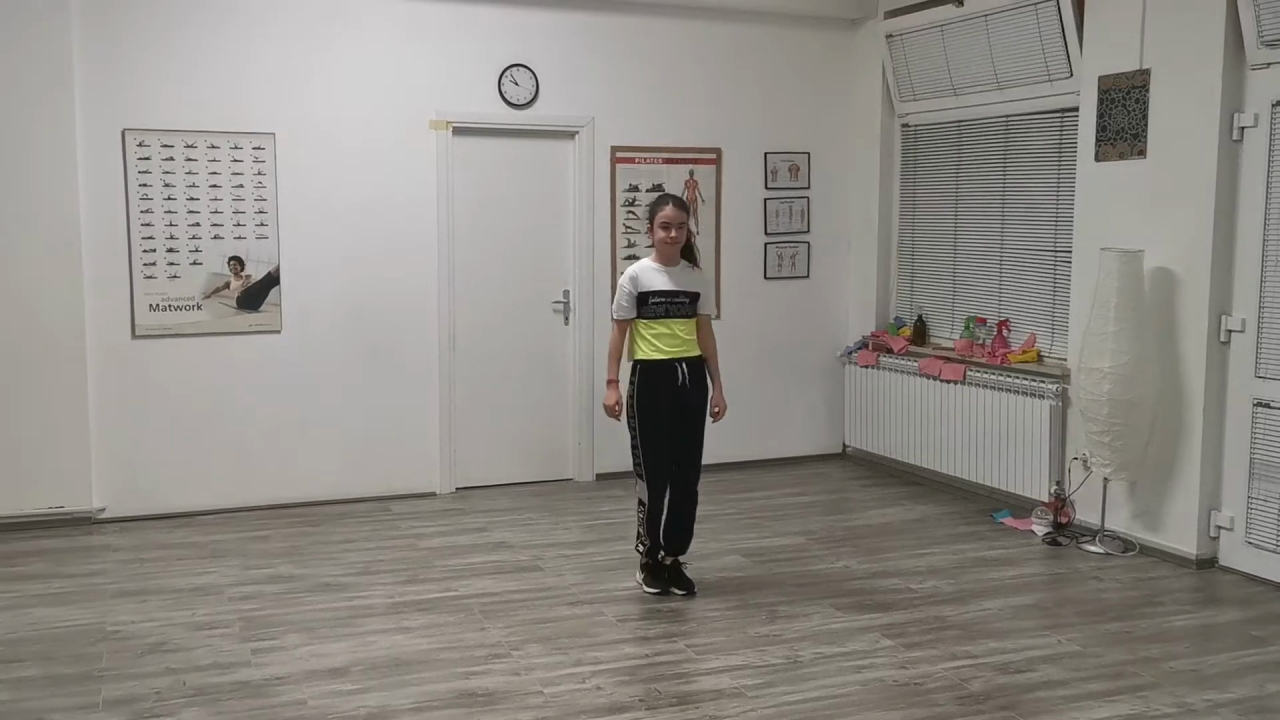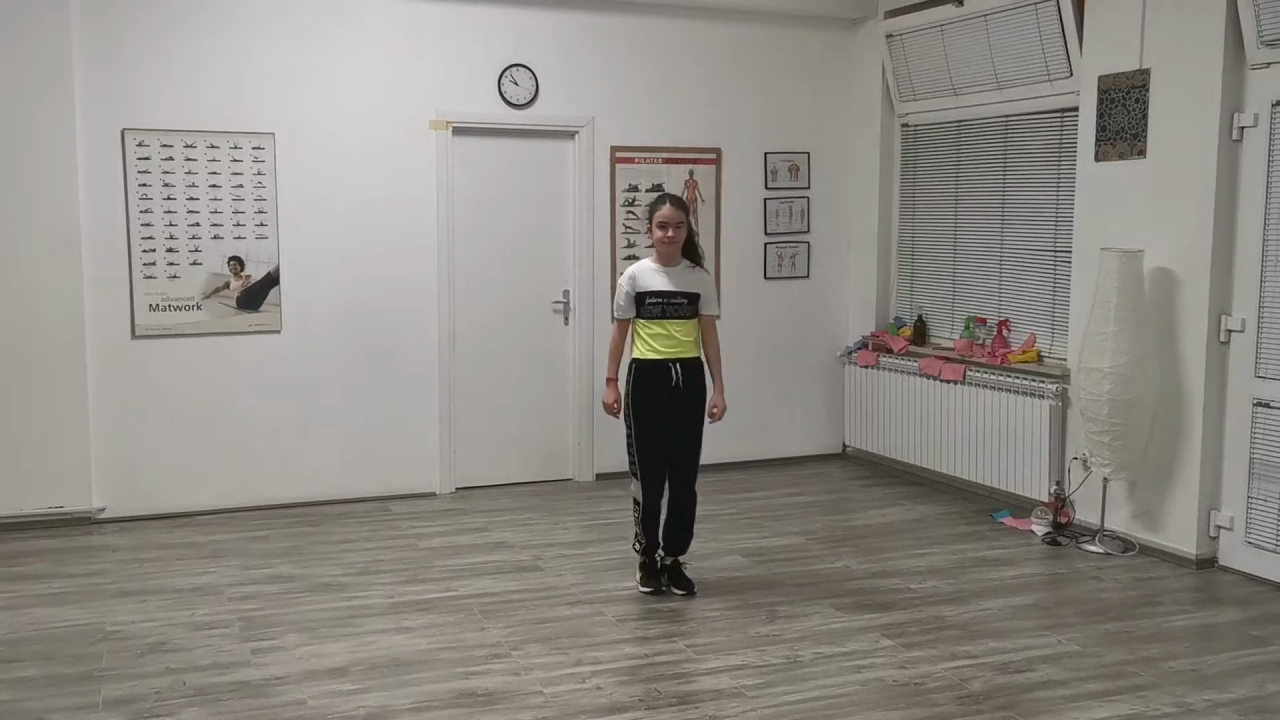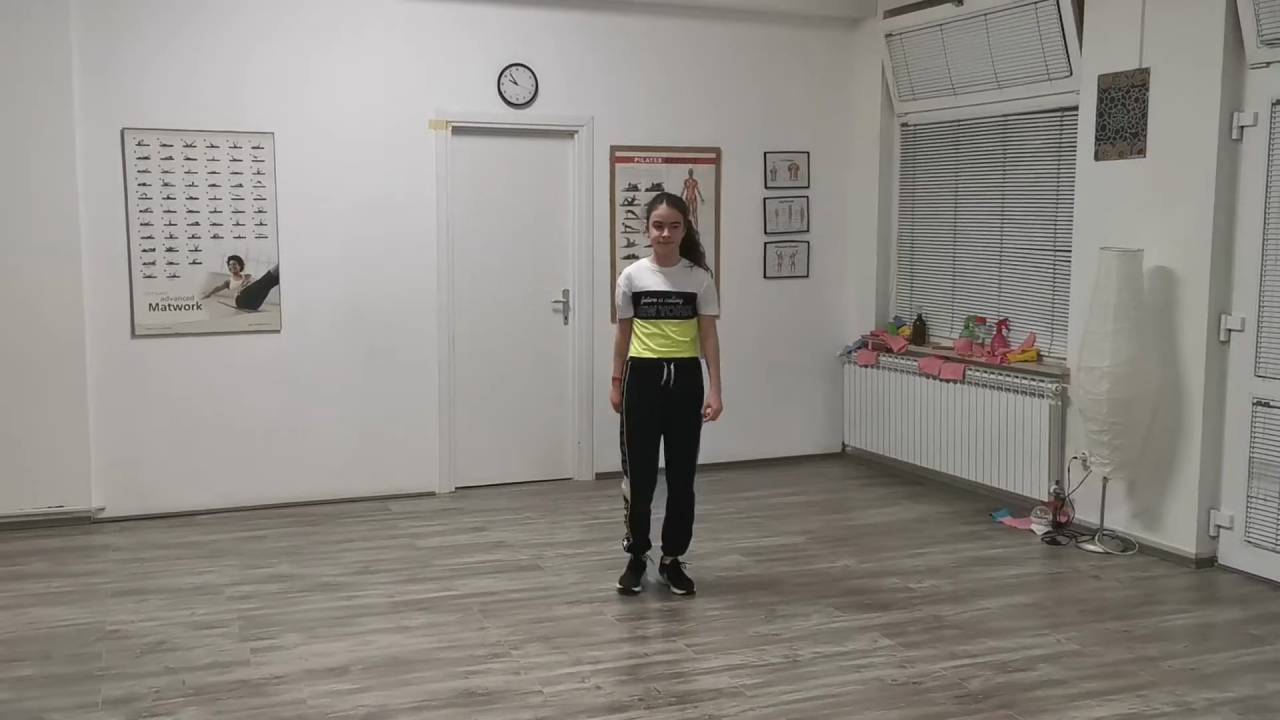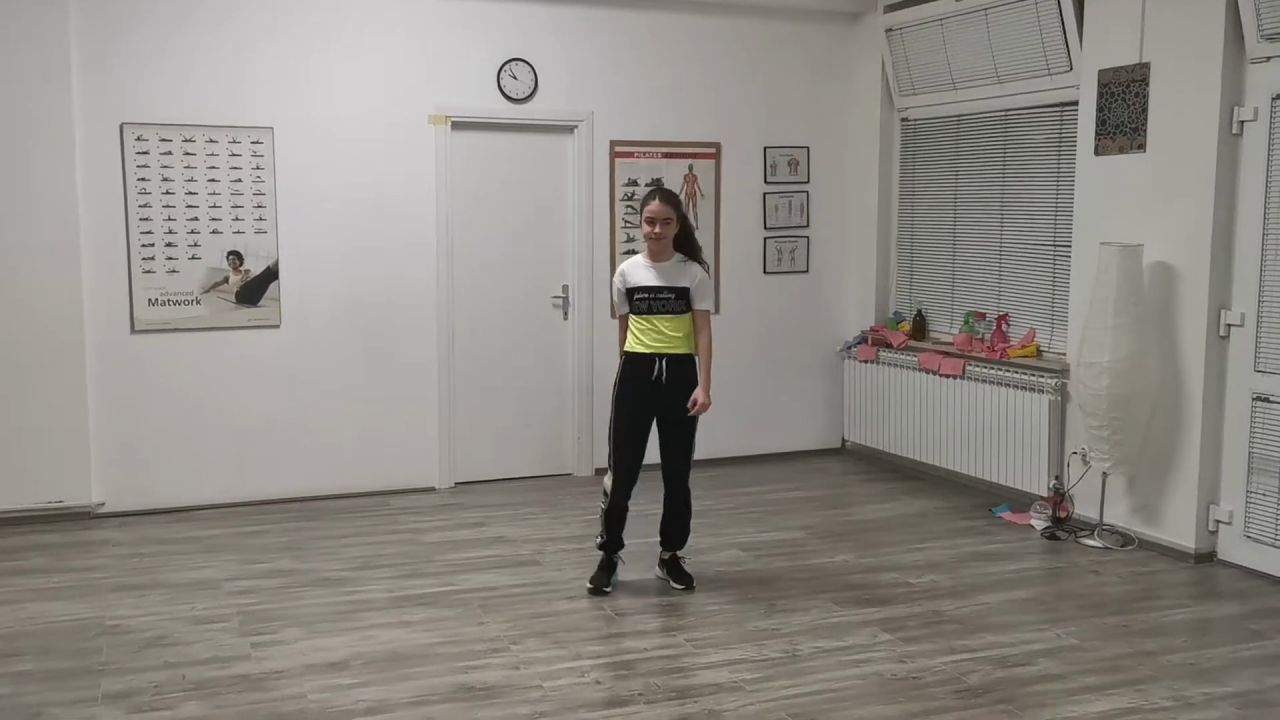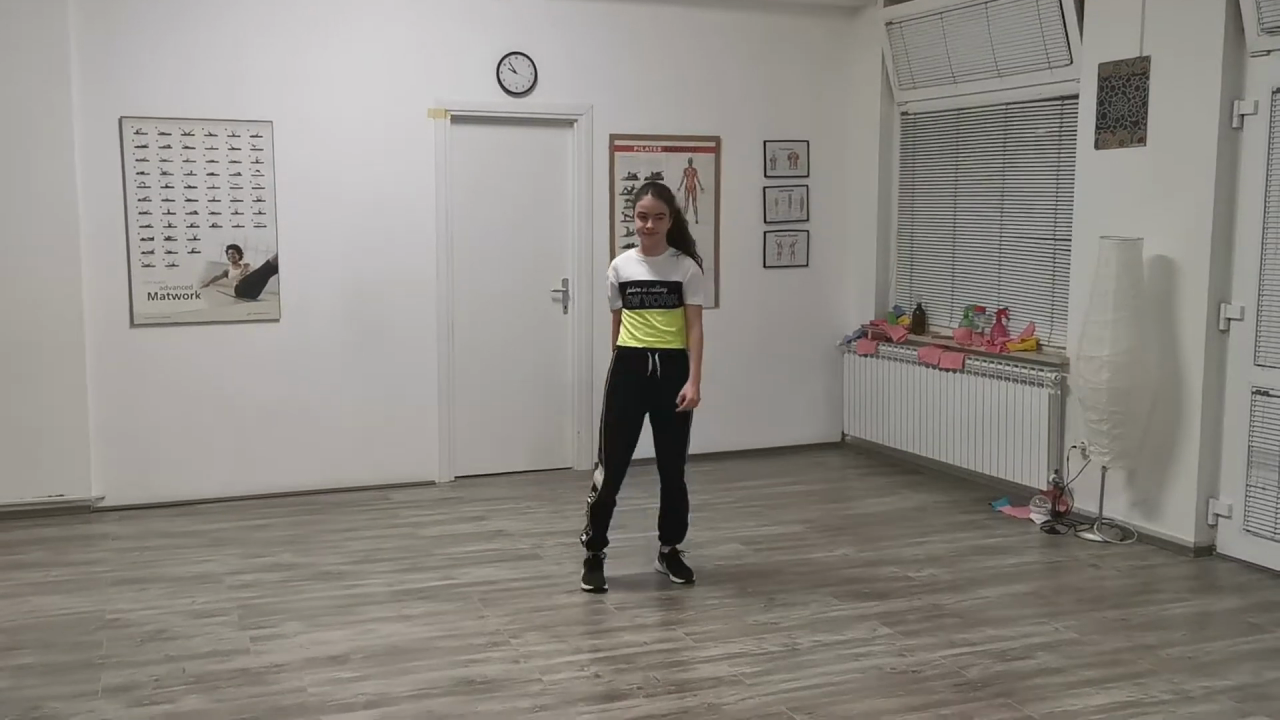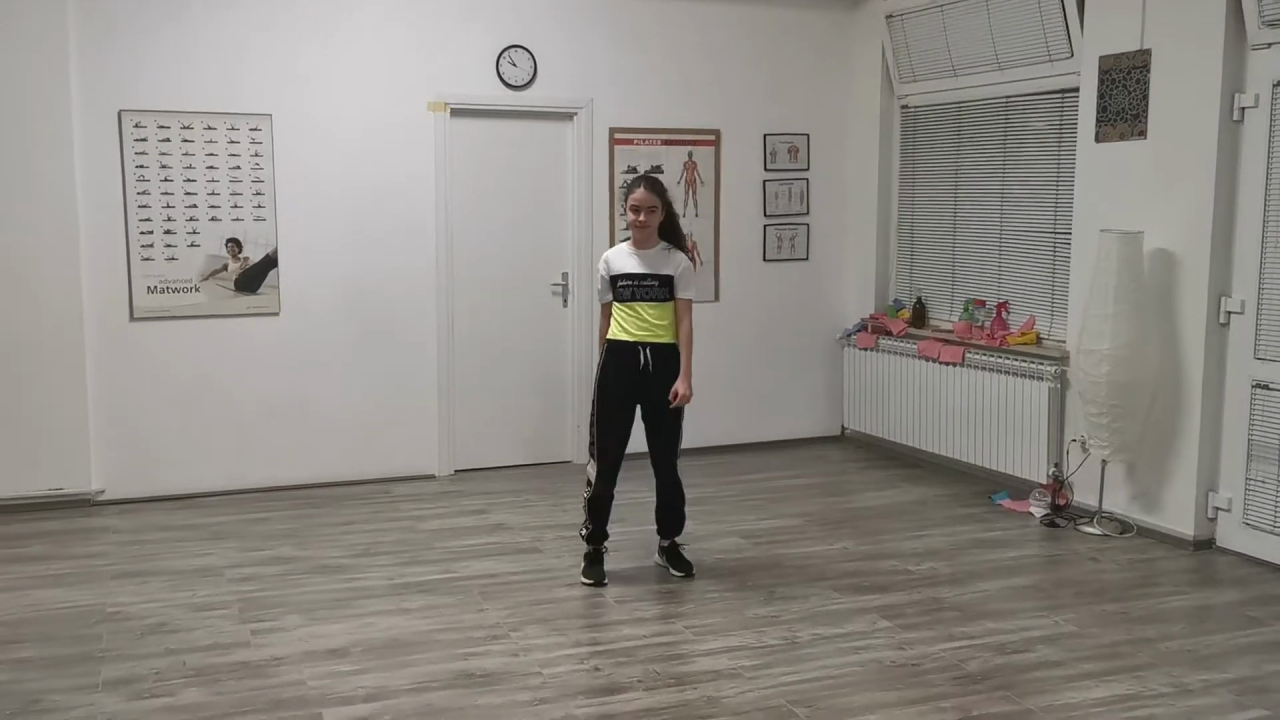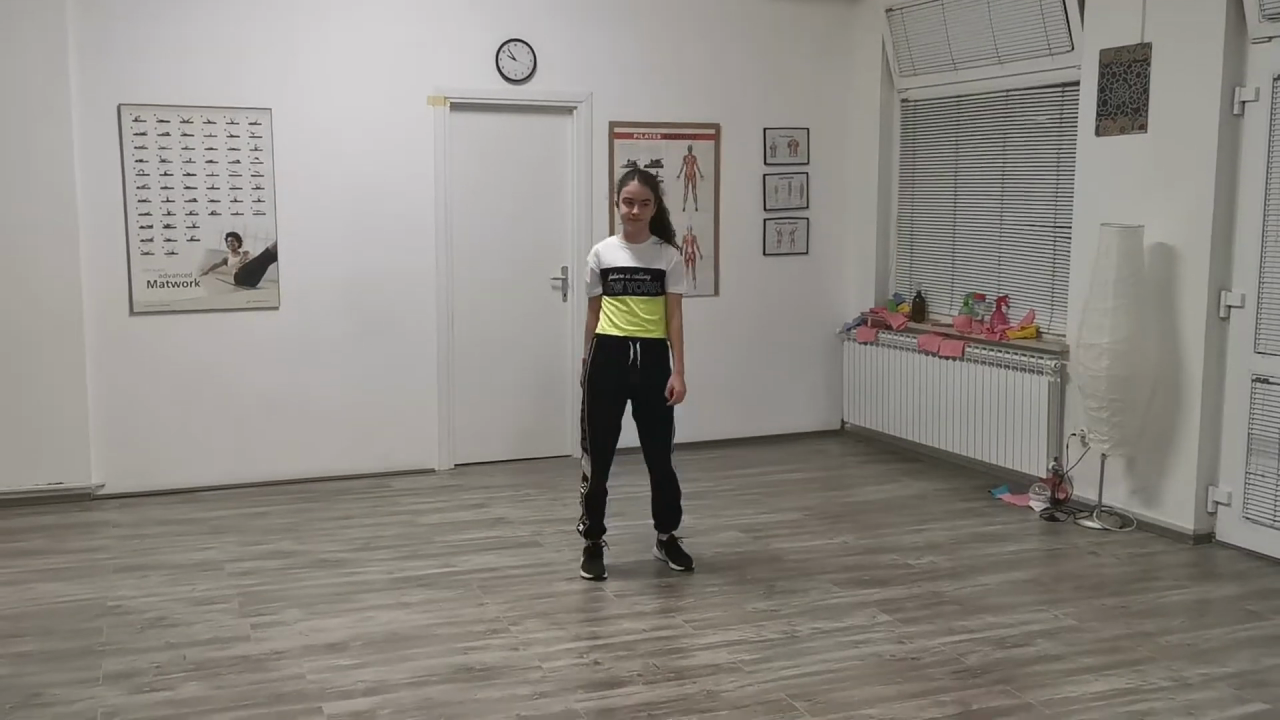
dt=0.1s
person 1, frame 1
left shoulder: (696, 278)
right shoulder: (635, 276)
left elbow: (705, 334)
right elbow: (620, 332)
left wrist: (717, 386)
right wrist: (612, 384)
left hip: (691, 379)
right hip: (651, 379)
left knee: (687, 475)
right knee: (652, 474)
left ankle: (673, 559)
right ankle: (650, 560)
person 1, frame 2
left shoulder: (699, 278)
right shoulder: (635, 276)
left elbow: (708, 335)
right elbow: (621, 331)
left wrist: (718, 388)
right wrist: (611, 382)
left hip: (689, 380)
right hip: (647, 378)
left knee: (684, 476)
right knee: (648, 473)
left ankle: (673, 559)
right ankle: (647, 558)
person 1, frame 3
left shoulder: (699, 278)
right shoulder: (632, 276)
left elbow: (709, 336)
right elbow: (623, 331)
left wrist: (715, 390)
right wrist: (616, 381)
left hip: (684, 379)
right hip: (641, 377)
left knee: (682, 475)
right knee: (639, 473)
left ankle: (671, 559)
right ankle: (636, 556)
person 1, frame 4
left shoulder: (694, 272)
right shoulder: (627, 271)
left elbow: (703, 331)
right elbow: (624, 327)
left wrist: (704, 385)
right wrist: (618, 377)
left hip: (679, 374)
right hip: (636, 372)
left knee: (677, 471)
right knee: (622, 467)
left ankle: (670, 555)
right ankle: (609, 555)
person 1, frame 5
left shoulder: (686, 267)
right shoulder: (620, 266)
left elbow: (694, 326)
right elbow: (618, 323)
left wrist: (694, 380)
right wrist: (616, 368)
left hip: (671, 368)
right hip: (628, 367)
left knee: (672, 465)
right knee: (611, 463)
left ankle: (669, 550)
right ankle: (594, 553)
person 1, frame 6
left shoulder: (677, 261)
right shoulder: (611, 259)
left elbow: (684, 321)
right elbow: (606, 317)
left wrist: (685, 375)
right wrist: (605, 362)
left hip: (662, 363)
right hip: (618, 361)
left knee: (666, 459)
right knee: (604, 458)
left ankle: (668, 543)
right ankle: (594, 548)
person 1, frame 7
left shoulder: (668, 256)
right shoulder: (602, 253)
left elbow: (674, 316)
right elbow: (593, 311)
left wrist: (678, 370)
right wrist: (587, 360)
left hip: (653, 357)
right hip: (609, 356)
left knee: (659, 453)
right knee: (598, 453)
left ankle: (666, 537)
right ankle: (592, 543)
